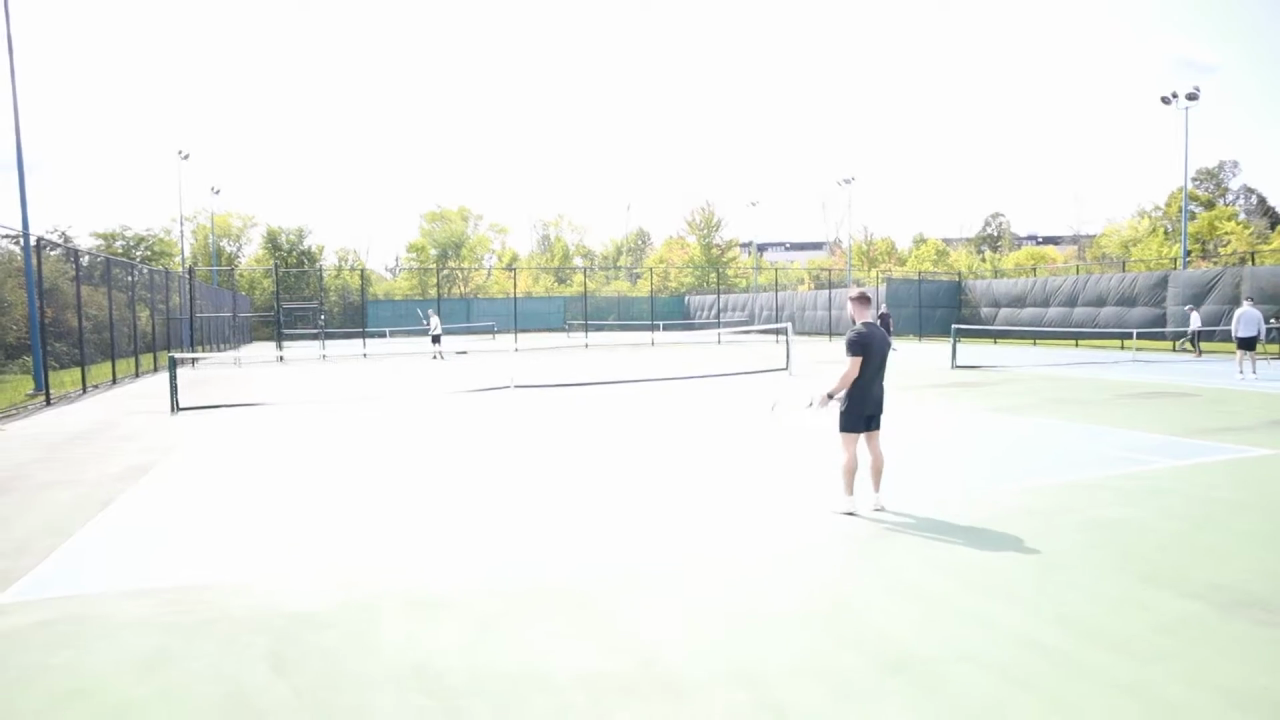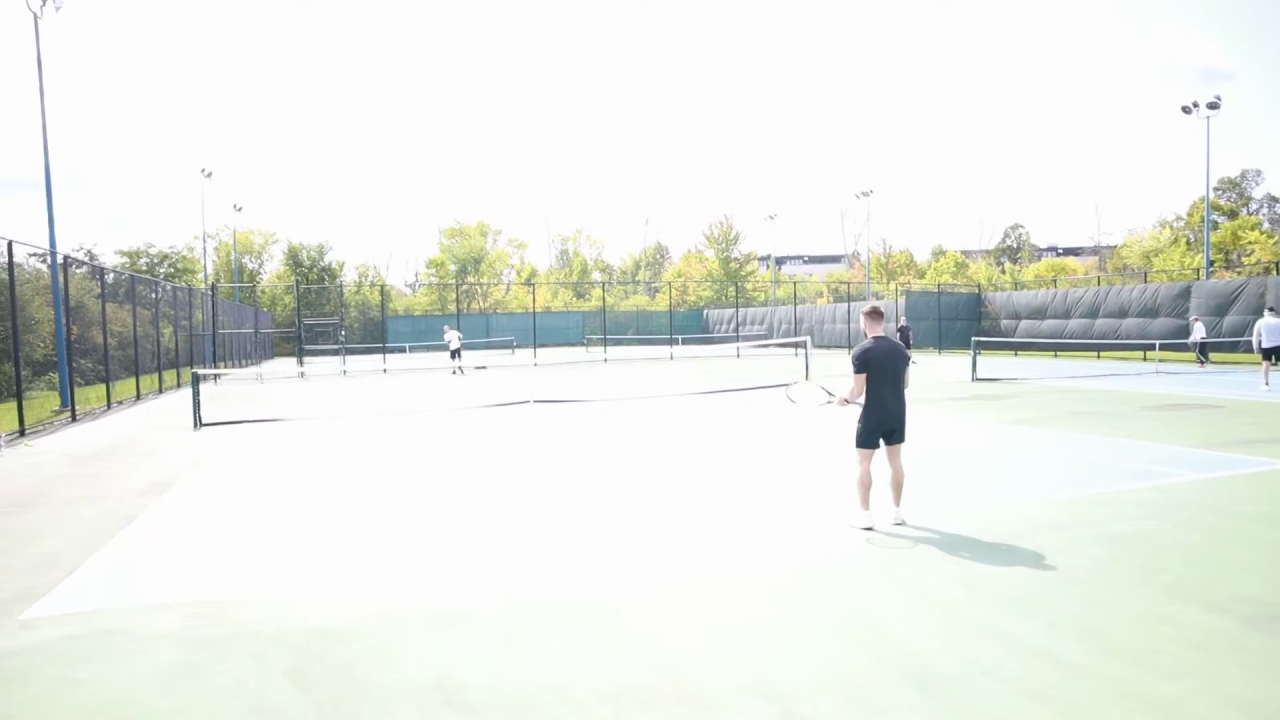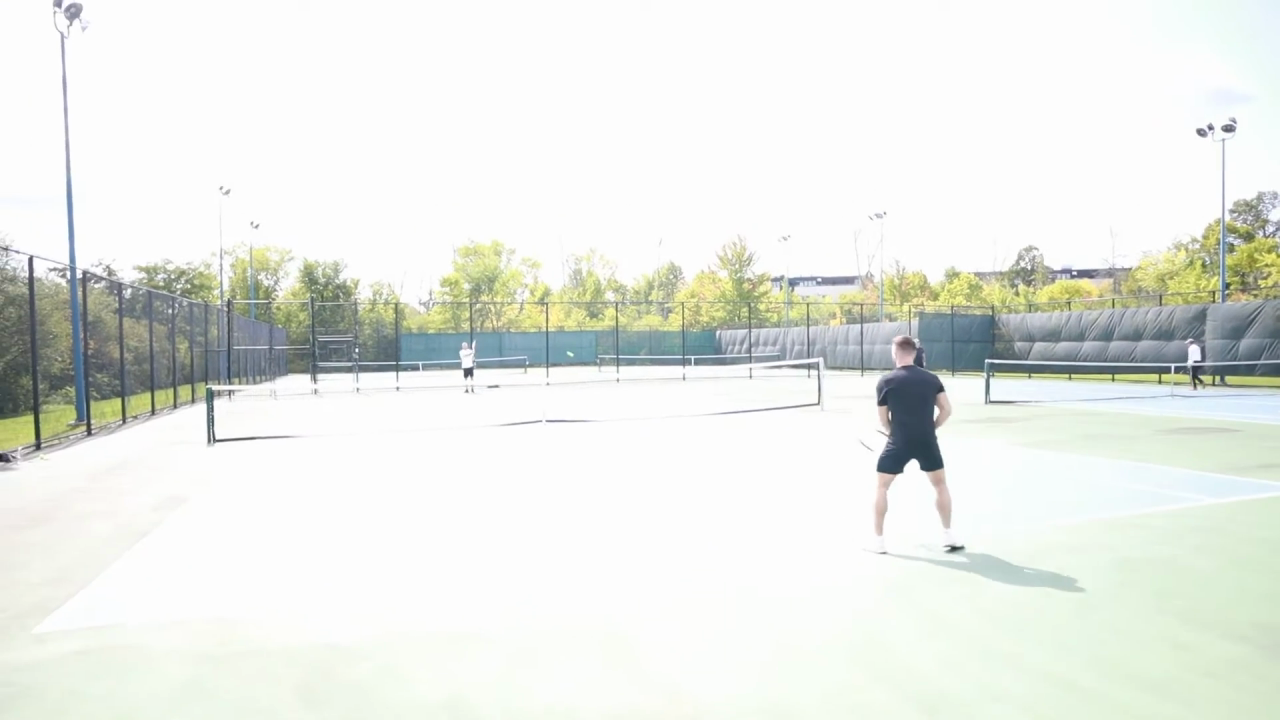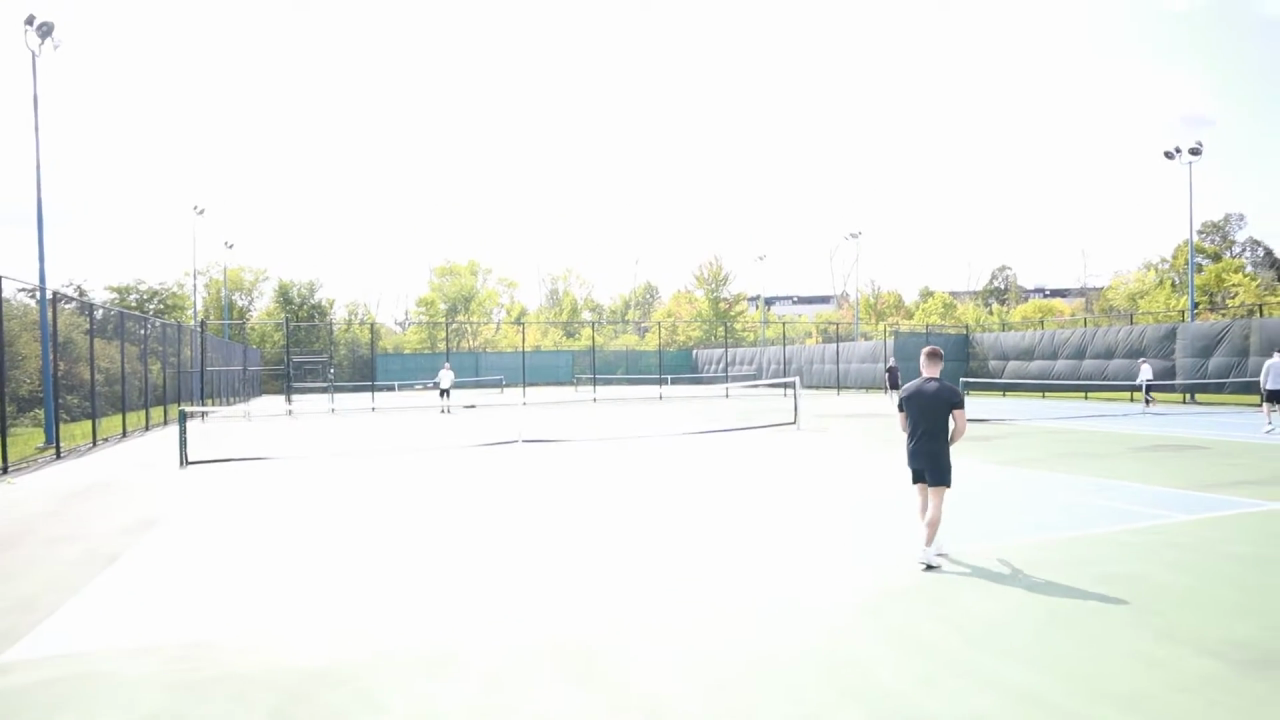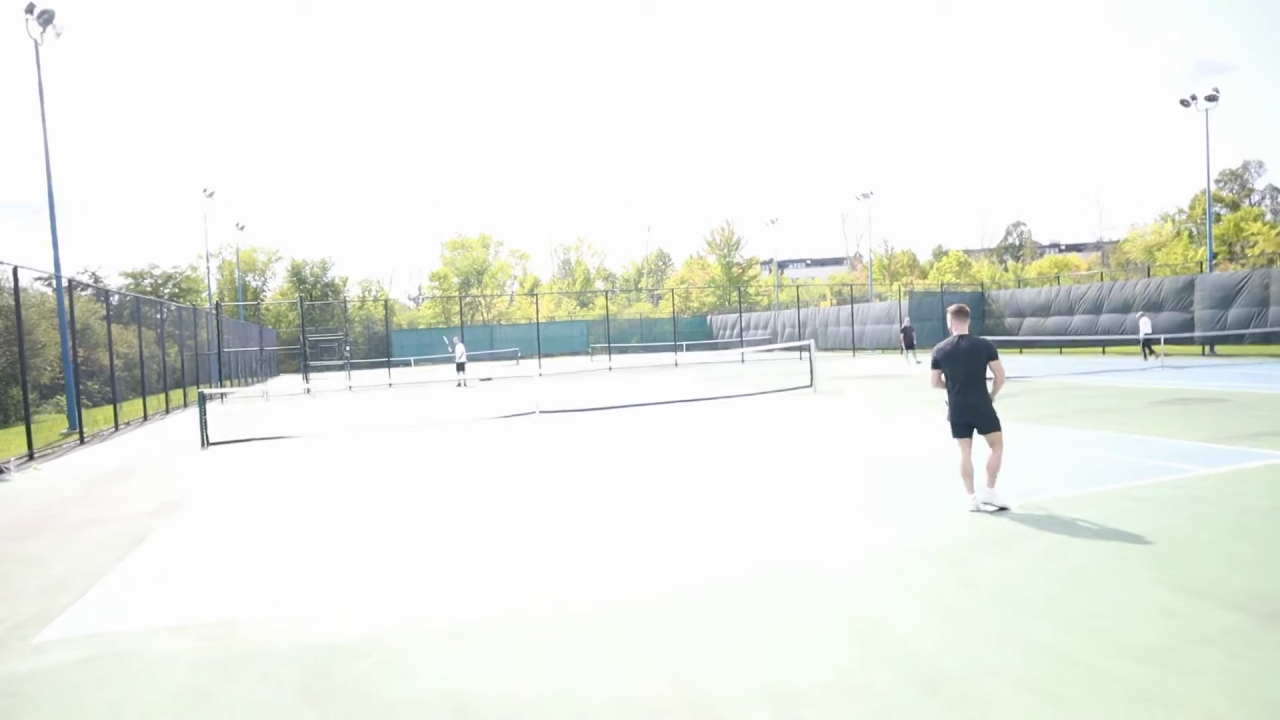
dt=0.5s
person 1, frame 1
left shoulder: (856, 334)
right shoulder: (883, 335)
left elbow: (852, 372)
left wrist: (830, 394)
left hip: (856, 400)
right hip: (875, 399)
left knee: (849, 449)
right knee: (874, 447)
left ankle: (849, 501)
right ankle: (876, 497)
person 1, frame 2
left shoulder: (862, 351)
right shoulder: (900, 349)
left elbow: (858, 390)
right elbow: (905, 383)
left wrist: (846, 399)
left hip: (873, 415)
right hip: (897, 413)
left knee: (864, 463)
right knee: (895, 462)
left ankle: (865, 515)
right ankle: (897, 512)
person 1, frame 3
left shoulder: (886, 381)
right shoulder: (931, 379)
left elbow: (884, 420)
right elbow: (945, 410)
left hip: (898, 442)
right hip: (927, 441)
left knee: (881, 488)
right knee: (940, 486)
left ankle: (878, 539)
right ankle: (949, 536)
person 1, frame 4
left shoulder: (906, 390)
right shoulder: (952, 392)
left elbow: (903, 425)
right elbow: (961, 426)
right wrist: (947, 444)
left hip: (914, 453)
right hip: (938, 454)
left knee: (923, 498)
right knee: (935, 503)
left ankle: (934, 545)
right ankle: (927, 552)
person 1, frame 5
left shoulder: (940, 350)
right shoulder: (985, 345)
left elbow: (935, 382)
right elbow: (1000, 376)
right wrist: (993, 395)
left hip: (957, 409)
right hip: (982, 406)
left knee: (965, 453)
right knee: (997, 446)
left ankle: (972, 497)
right ankle: (988, 492)
